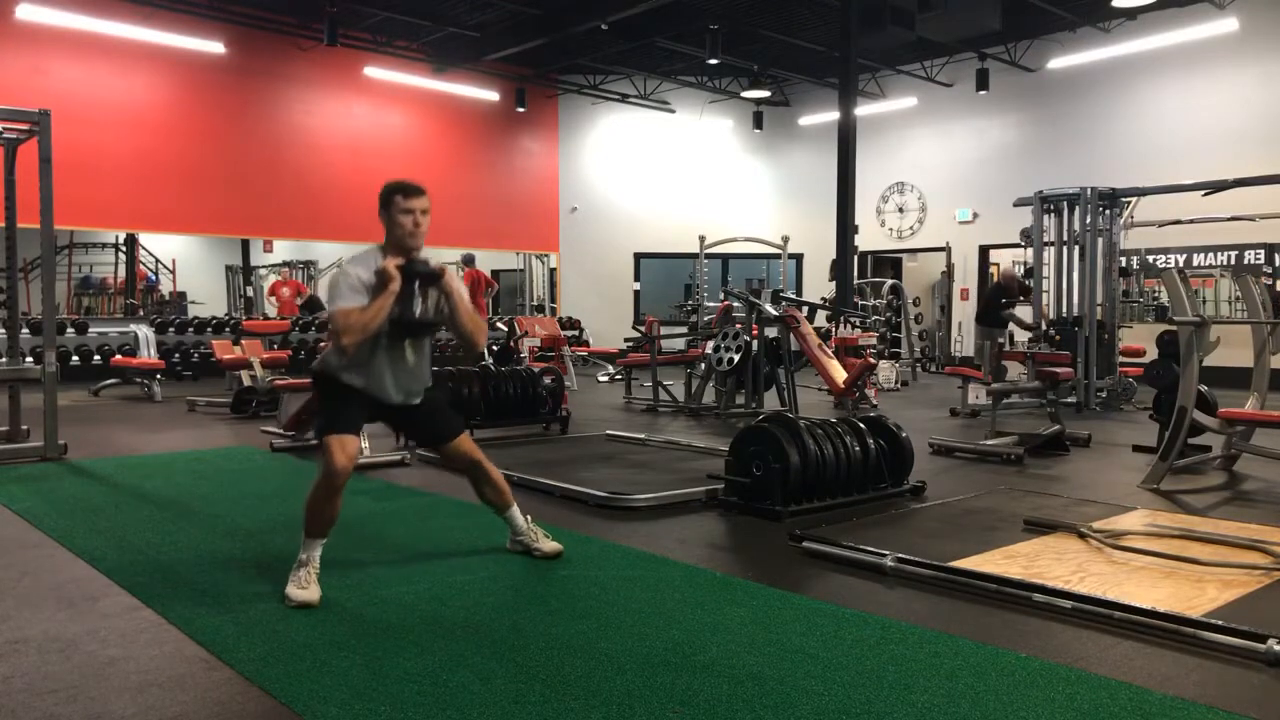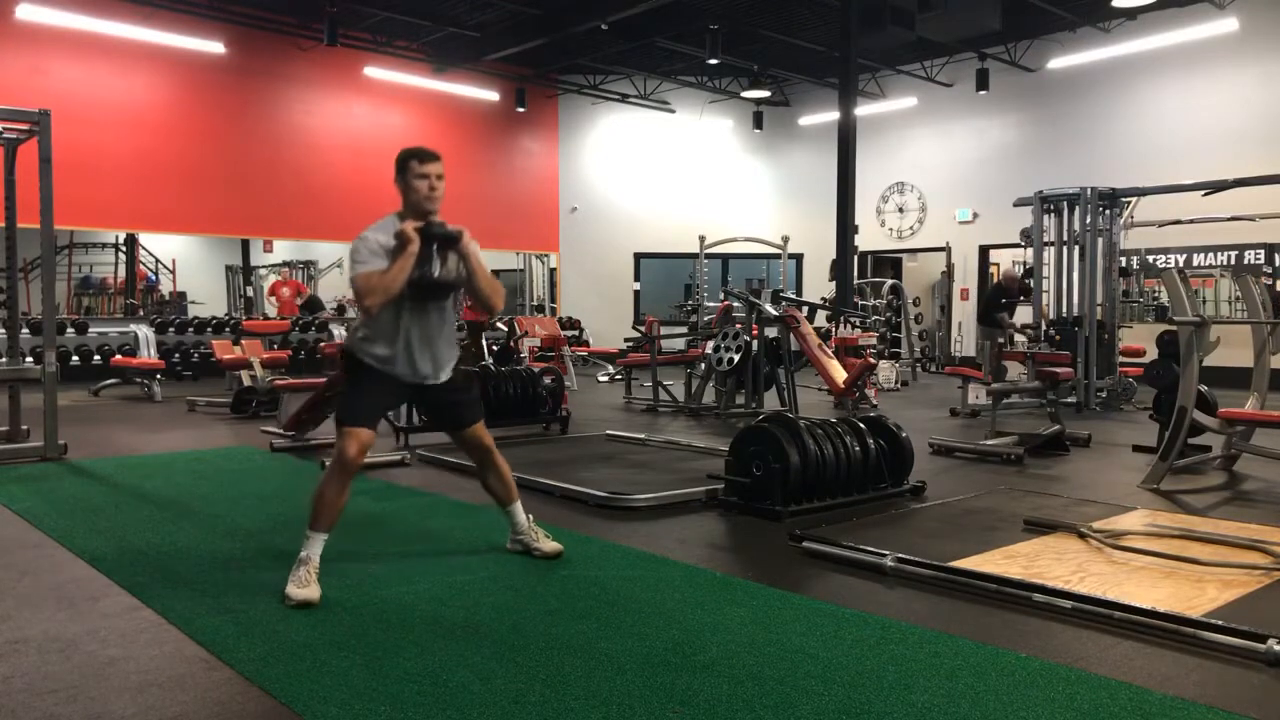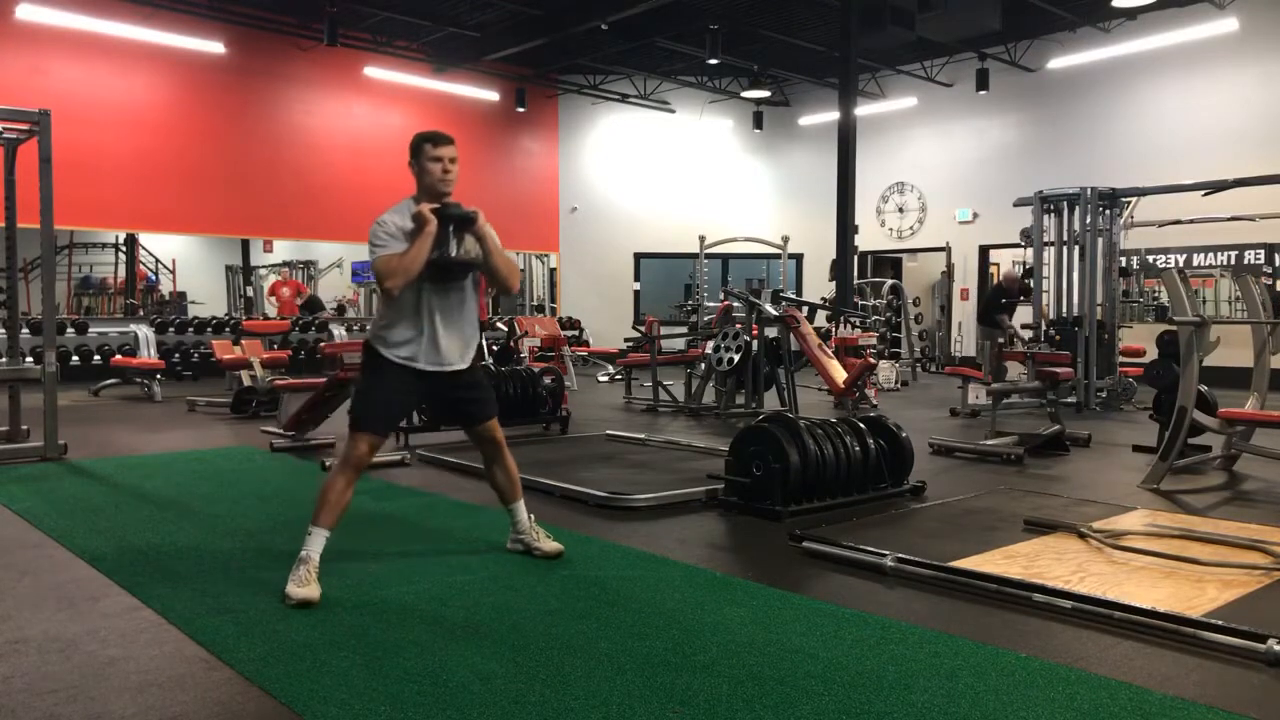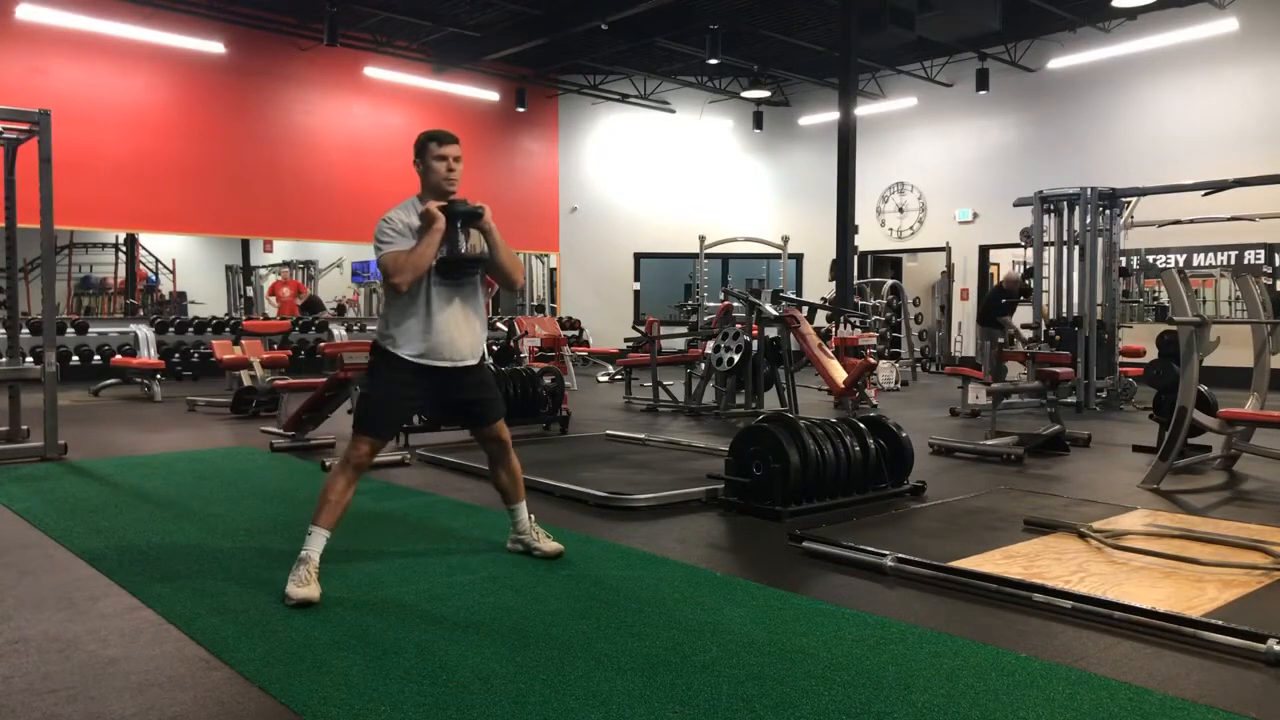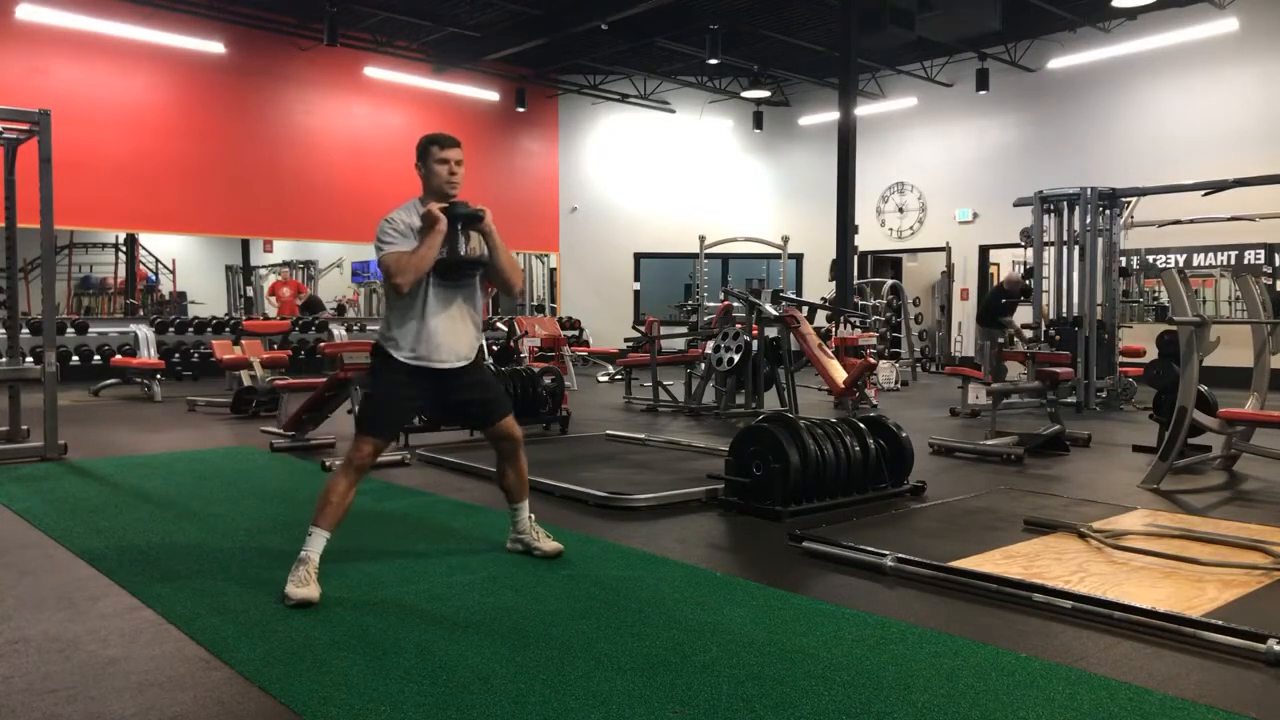
dt=0.2s
person 1, frame 1
left shoulder: (439, 276)
right shoulder: (355, 272)
left elbow: (477, 342)
right elbow: (345, 340)
left wrist: (450, 290)
right wrist: (389, 289)
left hip: (410, 387)
right hip: (348, 383)
left knee: (471, 458)
right knee: (339, 464)
left ankle: (521, 531)
right ankle: (307, 561)
person 1, frame 2
left shoulder: (457, 239)
right shoulder: (375, 239)
left elbow: (494, 304)
right elbow: (370, 302)
left wrist: (467, 253)
right wrist: (409, 250)
left hip: (437, 366)
right hip: (376, 363)
left knee: (483, 446)
right knee: (349, 454)
left ankle: (522, 529)
right ankle: (308, 560)
person 1, frame 3
left shoulder: (472, 221)
right shoulder: (392, 223)
left elbow: (510, 285)
right elbow: (392, 283)
left wrist: (482, 235)
right wrist: (427, 231)
left hip: (457, 358)
right hip: (396, 358)
left knee: (494, 442)
right knee: (356, 455)
left ankle: (522, 529)
right ankle: (309, 558)
person 1, frame 4
left shoulder: (475, 222)
right shoulder: (398, 220)
left elbow: (514, 282)
right elbow: (400, 279)
left wrist: (489, 230)
right wrist: (434, 228)
left hip: (464, 359)
right hip: (404, 360)
left knee: (500, 442)
right knee: (358, 455)
left ankle: (522, 530)
right ankle: (309, 558)
person 1, frame 5
left shoulder: (475, 225)
right shoulder: (399, 222)
left elbow: (513, 285)
right elbow: (401, 279)
left wrist: (490, 232)
right wrist: (436, 231)
left hip: (463, 361)
right hip: (405, 362)
left knee: (510, 438)
right knee: (361, 457)
left ankle: (523, 529)
right ankle: (308, 559)
